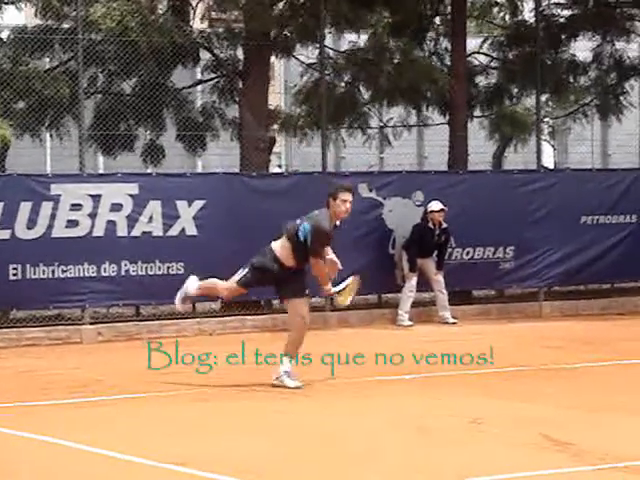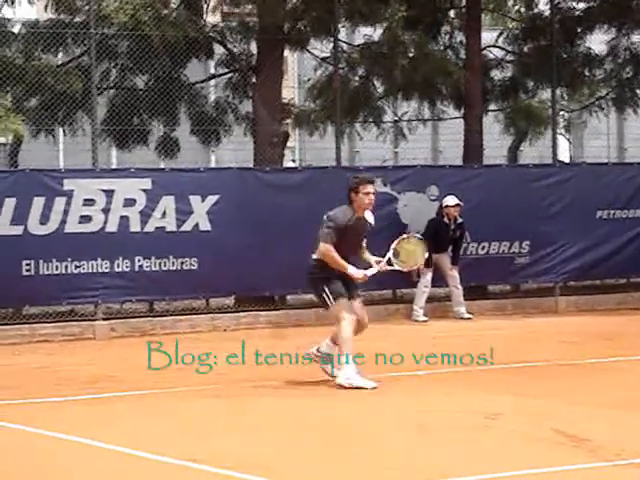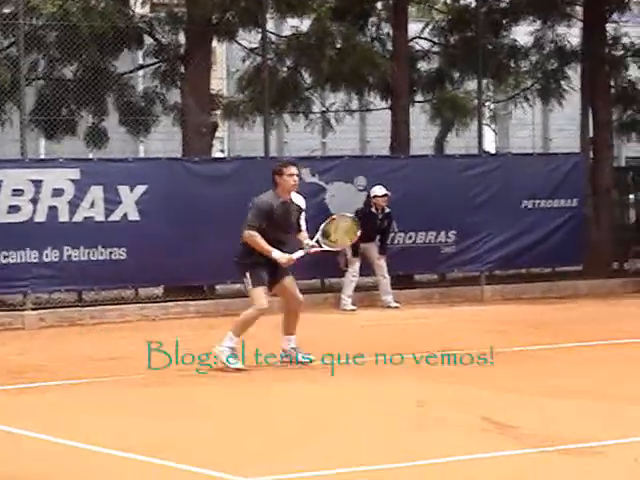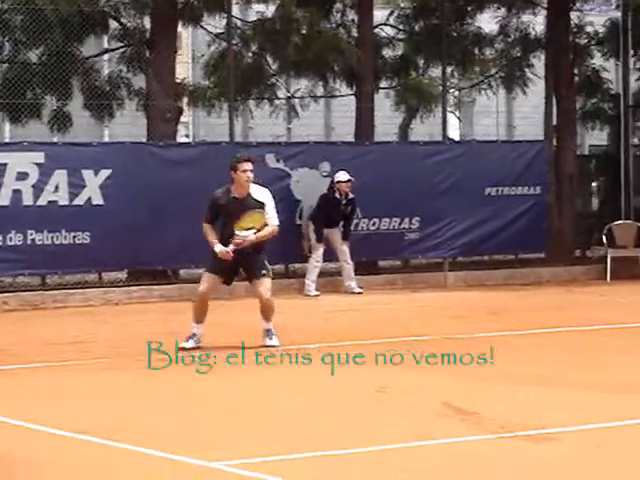
dt=0.4s
person 1, frame 1
left shoulder: (330, 222)
right shoulder: (322, 225)
right elbow: (316, 264)
left wrist: (330, 257)
right wrist: (326, 283)
left hip: (293, 271)
right hip: (271, 263)
left knee: (301, 321)
right knee: (227, 291)
left ankle: (284, 369)
right ankle: (193, 288)
person 1, frame 2
left shoulder: (368, 218)
right shoulder: (337, 217)
right elbow: (324, 249)
left wrist: (372, 259)
right wrist: (350, 270)
left hip: (343, 276)
right hip: (324, 273)
left knee: (361, 321)
right knee: (347, 318)
left ankle: (322, 351)
right ankle: (347, 373)
person 1, frame 3
left shoulder: (299, 202)
right shoulder: (264, 203)
left elbow: (300, 231)
right elbow: (248, 234)
left wrist: (307, 241)
right wrist: (274, 253)
left hip: (278, 261)
right hip: (254, 259)
left knee: (296, 301)
right knee: (261, 305)
left ankle: (289, 348)
right ankle: (227, 348)
person 1, frame 4
left shoulder: (262, 194)
right shoulder: (218, 197)
left elbow: (273, 227)
right elbow: (208, 224)
left wrist: (253, 237)
right wrist: (217, 246)
left hip: (253, 252)
right hip: (225, 252)
left knee: (266, 296)
right knee: (202, 292)
left ankle: (269, 330)
right ankle: (196, 333)
person 2, frame 1
left shoulder: (445, 230)
right shoulder: (420, 228)
left elbow: (442, 250)
right elbow: (412, 249)
left wrist: (440, 268)
right wrist: (412, 269)
left hip: (428, 257)
right hip: (410, 256)
left knee: (439, 282)
right knee: (411, 284)
left ankle: (445, 316)
right ankle: (402, 318)
person 2, frame 2
left shoulder: (460, 224)
right shoulder: (435, 223)
left elbow: (457, 245)
right elbow: (427, 244)
left wrist: (455, 263)
right wrist: (428, 264)
left hip: (443, 253)
left knee: (454, 278)
right knee: (425, 280)
left ankle: (460, 311)
right ankle: (417, 313)
person 2, frame 3
left shoulder: (387, 215)
right shoulder: (363, 213)
left elbow: (384, 235)
left wrist: (382, 252)
right wrist: (355, 254)
left hip: (371, 242)
right hip: (354, 241)
left knee: (382, 267)
right knee: (354, 269)
left ankle: (388, 300)
right ankle: (345, 302)
person 2, frame 4
left shoulder: (351, 200)
right shoulder: (326, 198)
left elbow: (348, 220)
right elbow: (318, 219)
left wrist: (345, 237)
right wrist: (319, 239)
left hip: (334, 228)
right hip: (317, 227)
left knee: (345, 253)
right knee: (317, 255)
left ankle: (351, 286)
right ankle: (309, 288)
